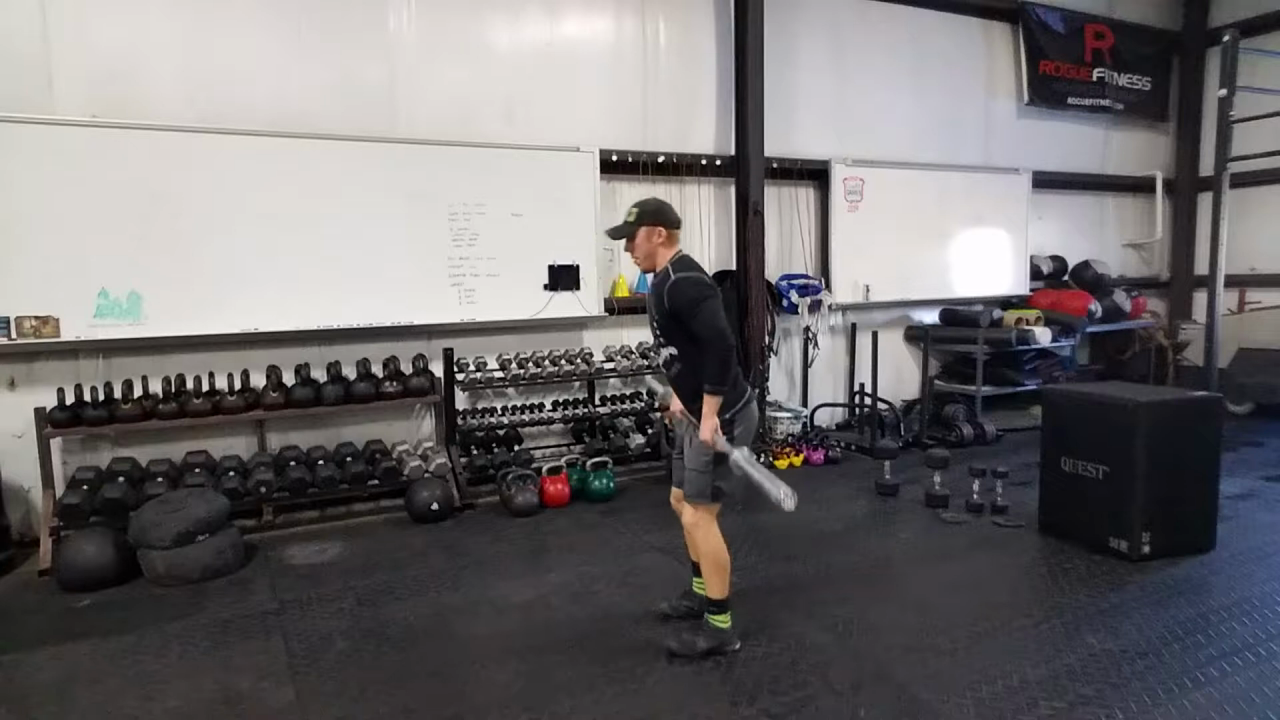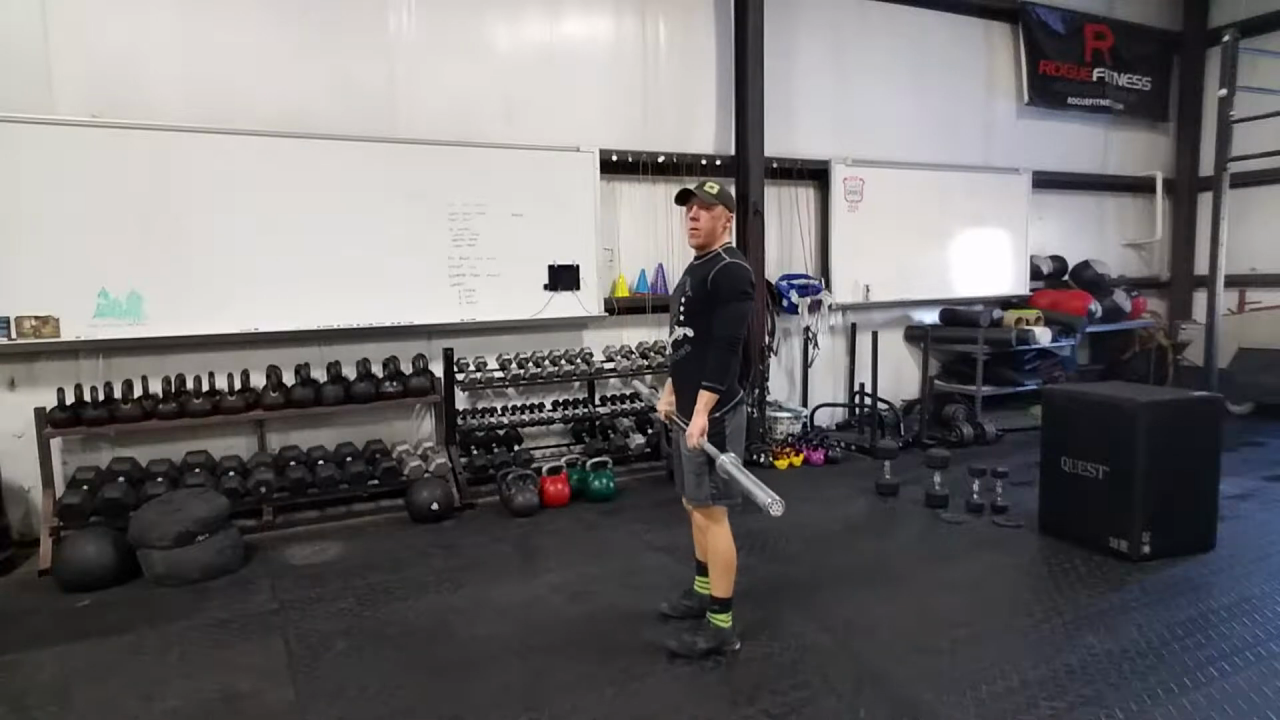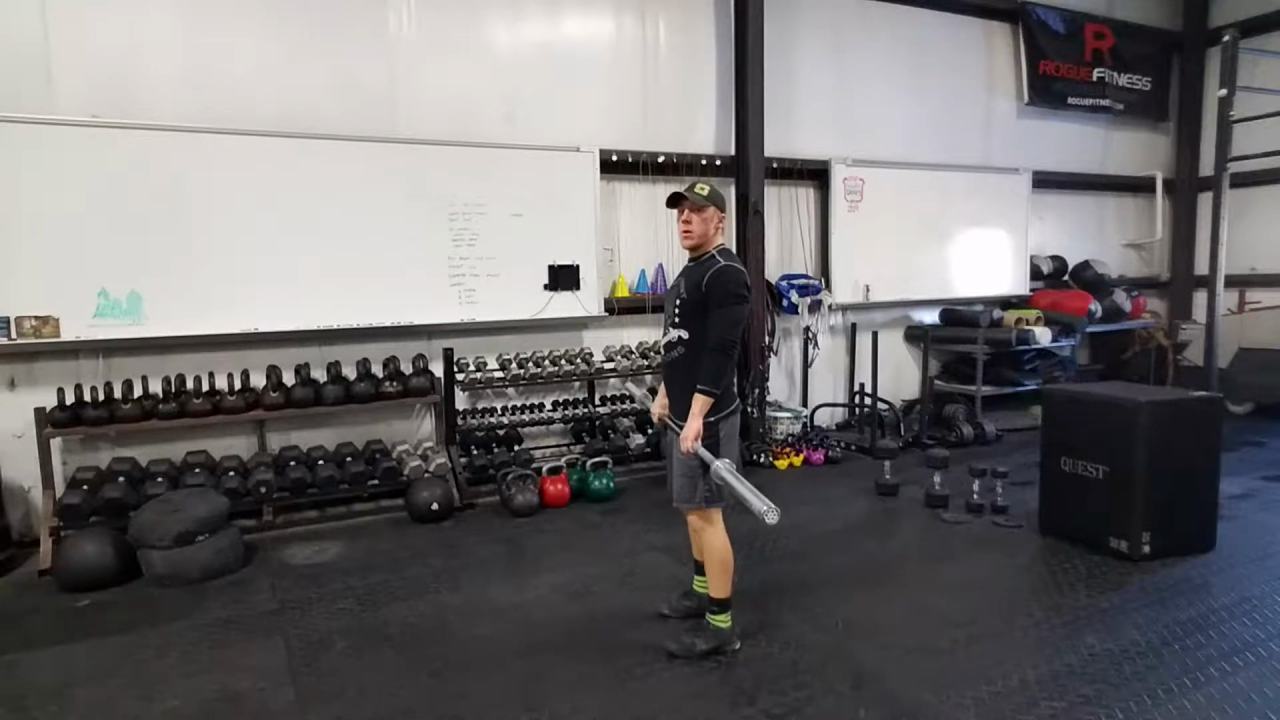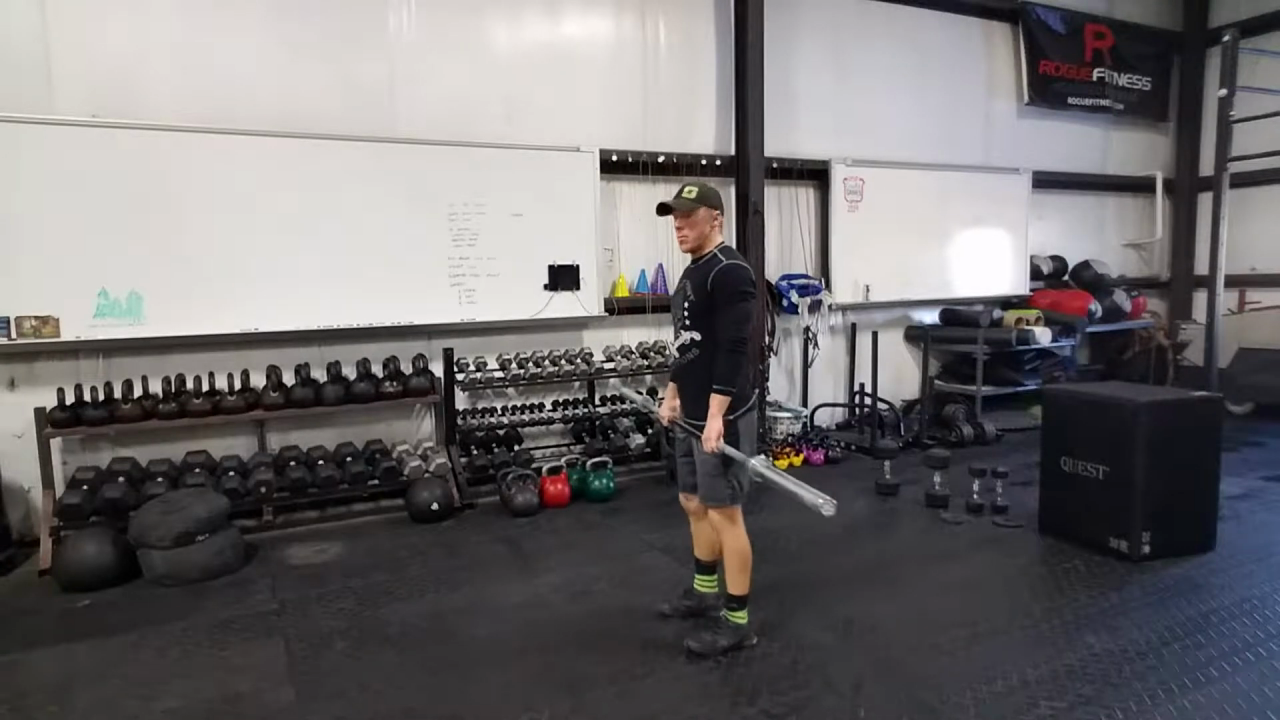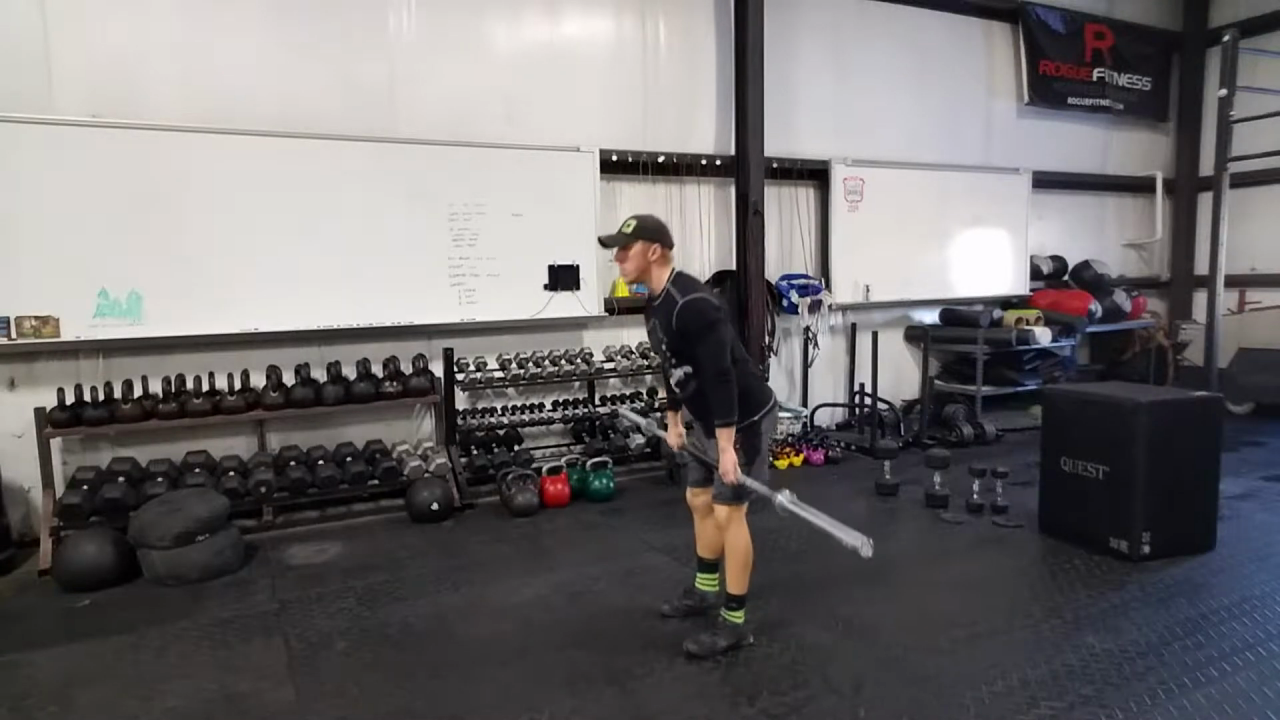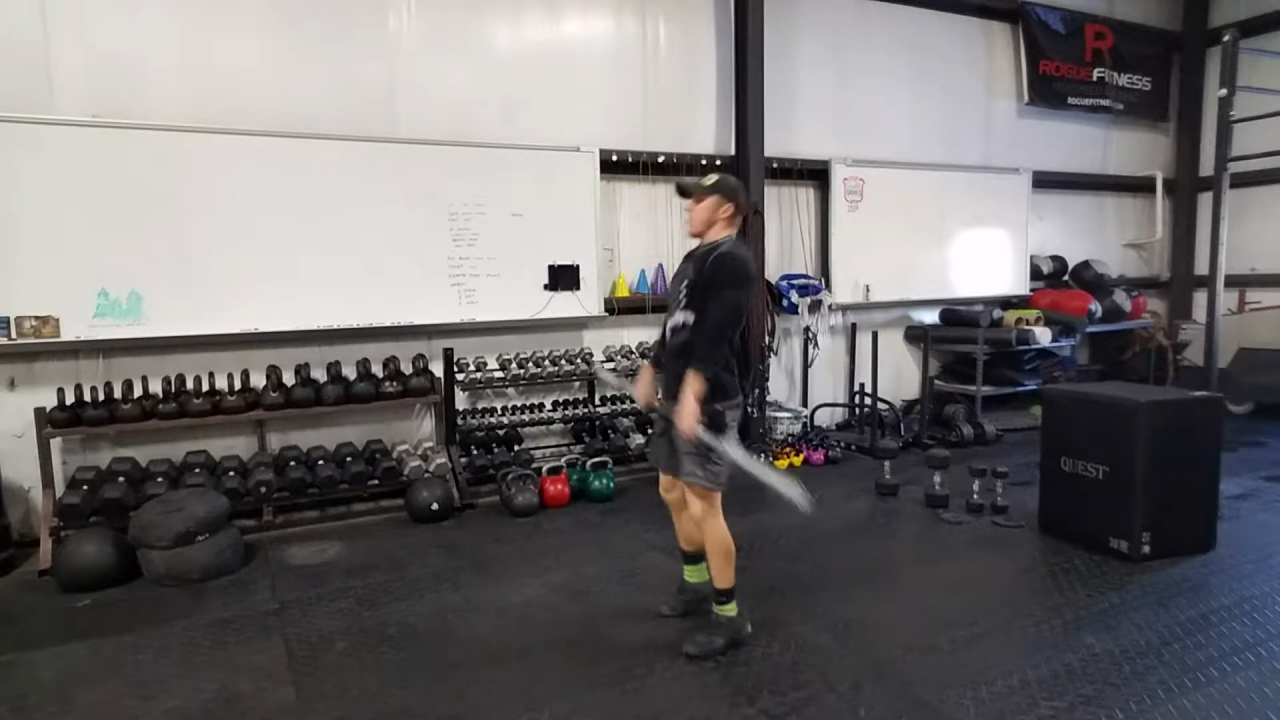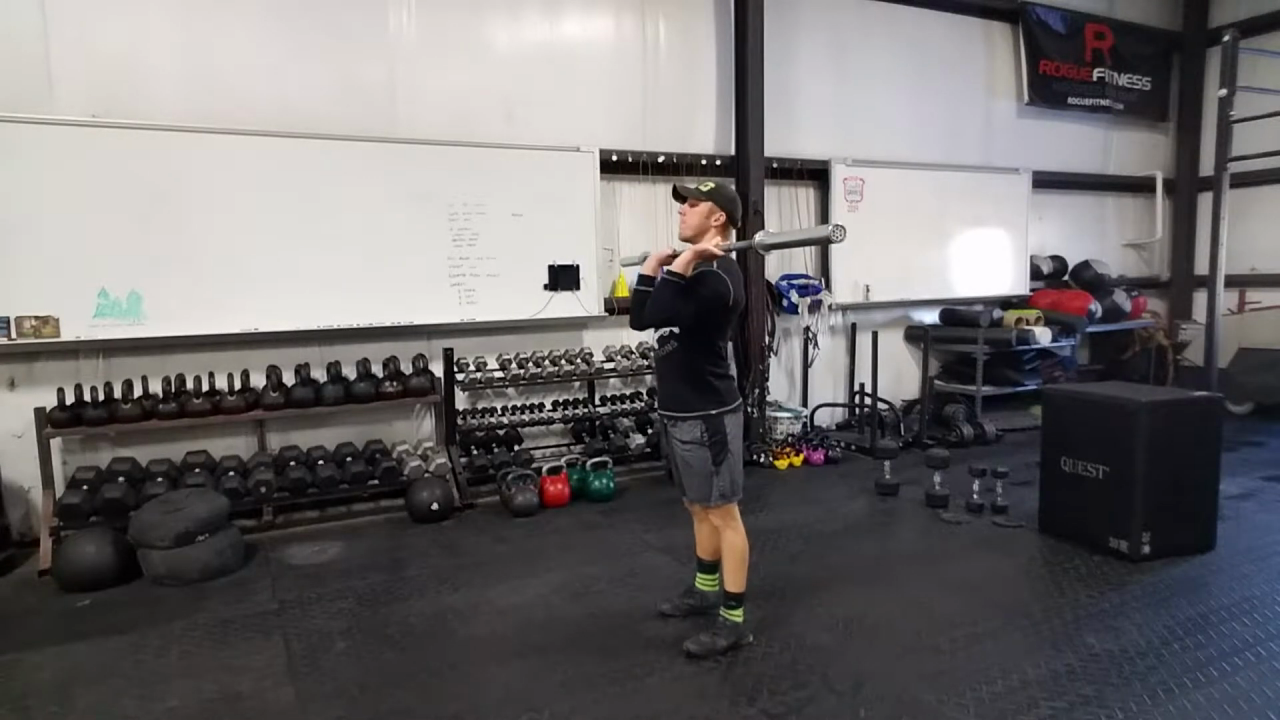
dt=0.7s
person 1, frame 1
left shoulder: (684, 282)
right shoulder: (665, 280)
left elbow: (720, 346)
left wrist: (710, 414)
right wrist: (679, 394)
left hip: (721, 415)
right hip: (697, 411)
left knee: (697, 516)
right knee: (683, 505)
left ankle: (719, 626)
right ankle: (702, 592)
person 1, frame 2
left shoulder: (729, 271)
right shoulder: (696, 268)
left elbow: (725, 349)
left wrist: (702, 413)
right wrist: (670, 391)
left hip: (712, 412)
right hip: (688, 408)
left knee: (710, 513)
right knee: (694, 506)
left ankle: (720, 625)
right ankle: (702, 592)
person 1, frame 3
left shoulder: (725, 274)
right shoulder: (691, 272)
left elbow: (720, 352)
left wrist: (697, 418)
right wrist: (665, 394)
left hip: (706, 416)
right hip: (682, 410)
left knee: (705, 514)
right knee: (690, 508)
left ankle: (720, 625)
right ankle: (702, 592)
person 1, frame 4
left shoulder: (730, 272)
right shoulder: (692, 273)
left elbow: (734, 350)
left wrist: (718, 416)
right wrist: (672, 394)
left hip: (723, 416)
right hip: (692, 413)
left knee: (723, 514)
right knee: (693, 504)
left ankle: (737, 621)
right ankle: (704, 592)
person 1, frame 5
left shoulder: (692, 304)
right shoulder: (655, 304)
left elbow: (721, 376)
left wrist: (727, 447)
right wrist: (673, 422)
left hip: (747, 417)
right hip: (710, 417)
left knee: (728, 511)
right knee: (699, 499)
left ankle: (733, 623)
right ankle: (705, 591)
person 1, frame 6
left shoulder: (730, 261)
right shoulder: (698, 258)
left elbow: (717, 332)
left wrist: (691, 397)
right wrist: (649, 371)
left hip: (708, 403)
right hip: (676, 398)
left knee: (701, 506)
right knee: (672, 491)
left ankle: (728, 617)
right ankle: (696, 585)
person 1, frame 7
left shoulder: (716, 278)
right shoulder: (693, 271)
left elbow: (653, 315)
right elbow: (640, 317)
left wrist: (683, 263)
right wrist: (653, 267)
left hip: (708, 414)
right hip: (678, 411)
left knee: (722, 512)
right knee: (698, 507)
left ankle: (733, 621)
right ankle: (705, 590)
